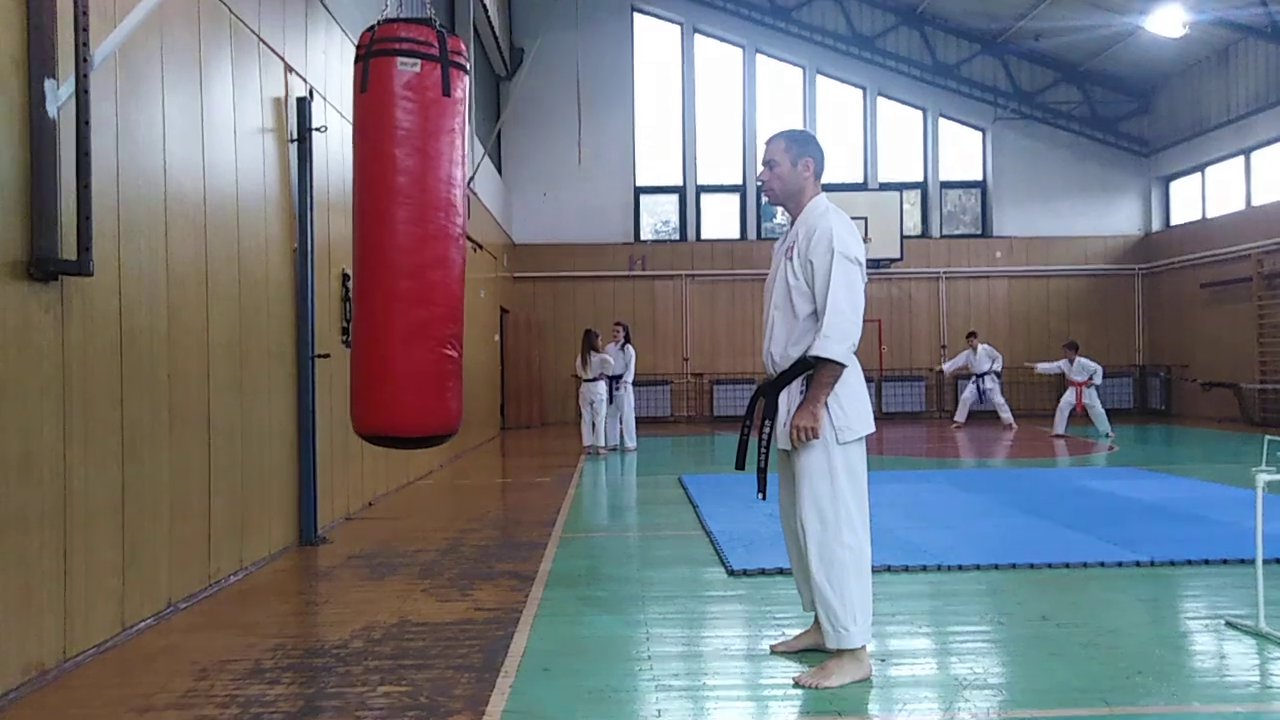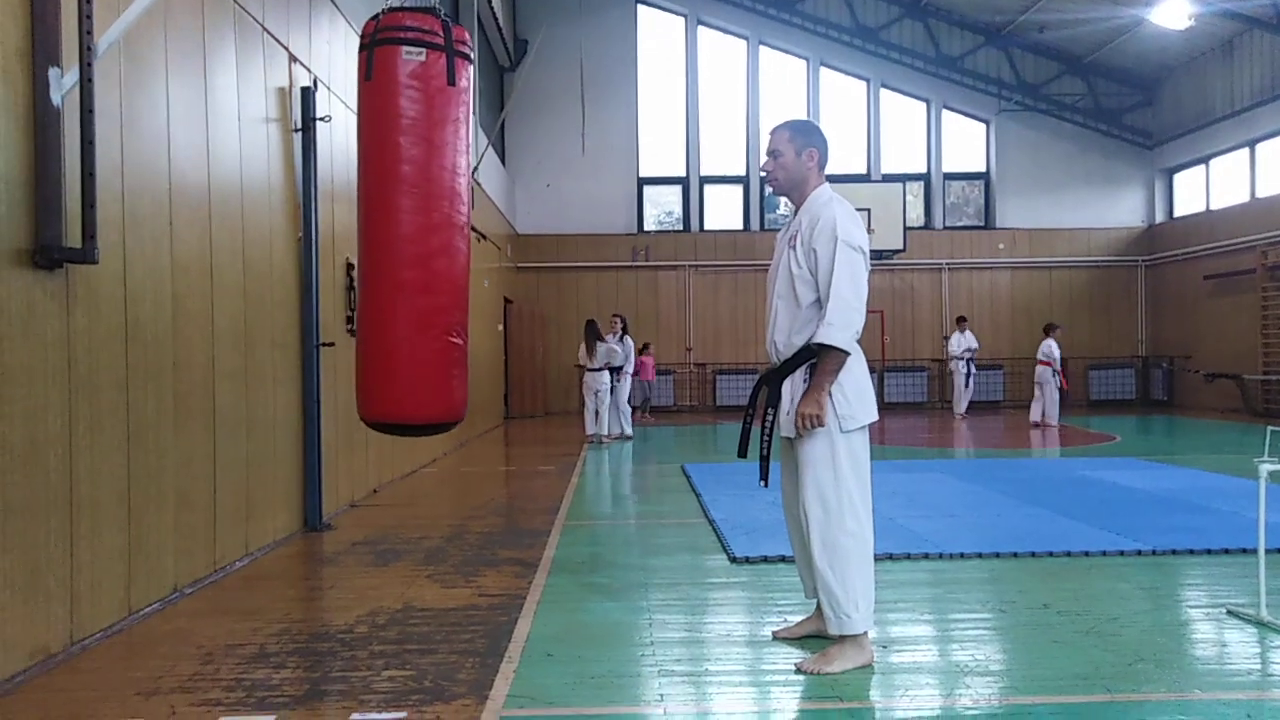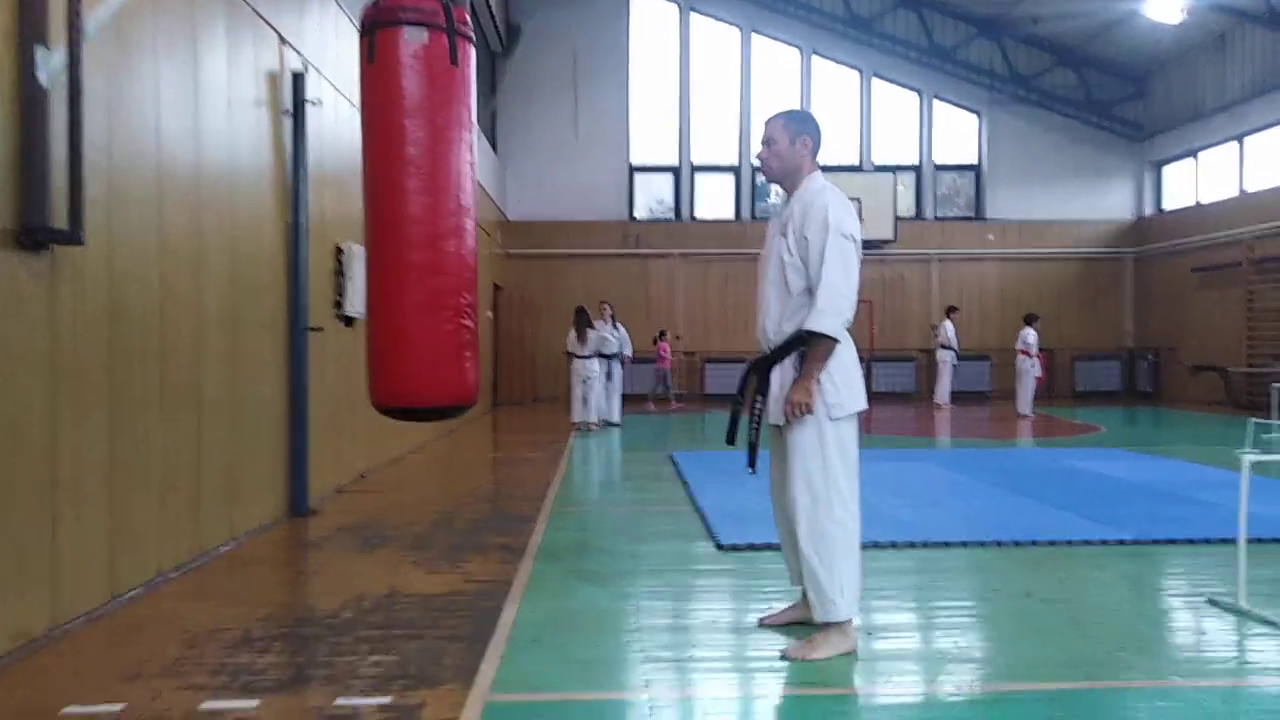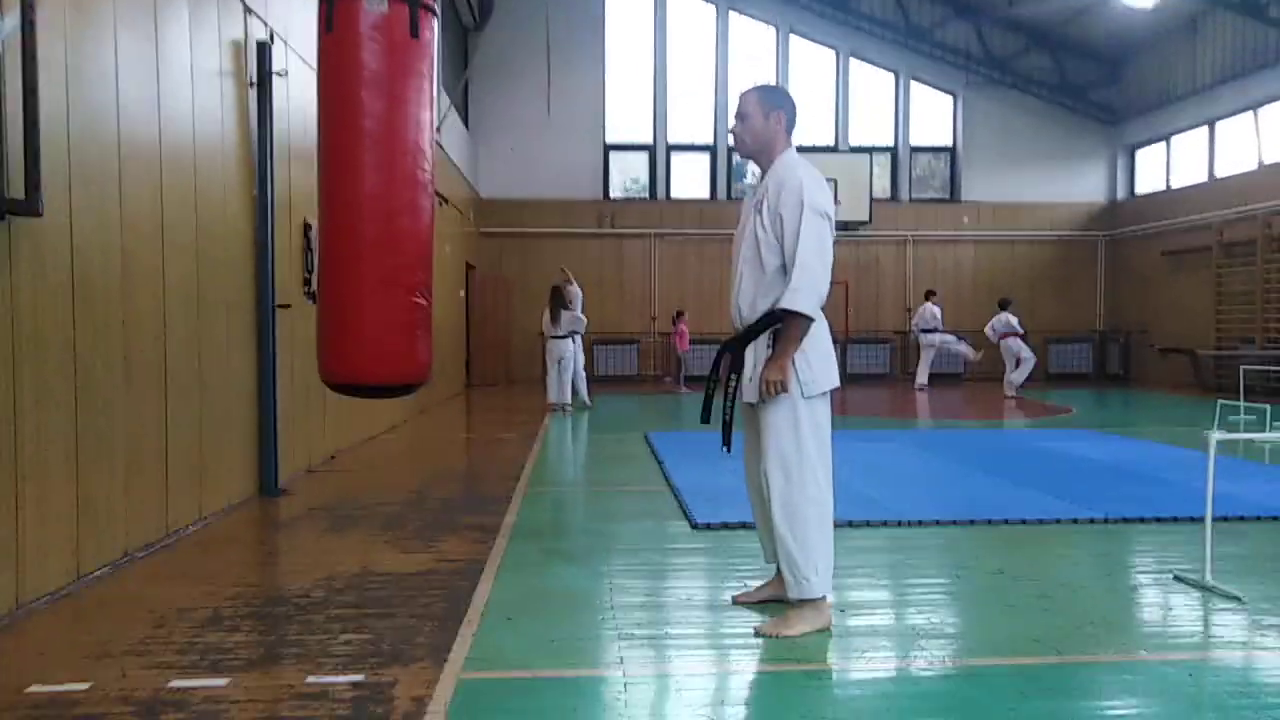
dt=0.7s
person 1, frame 1
left shoulder: (829, 229)
right shoulder: (794, 235)
left elbow: (840, 328)
left wrist: (812, 404)
right wrist: (778, 397)
left hip: (821, 401)
right hip: (796, 398)
left knee: (832, 523)
right knee: (802, 520)
left ankle: (852, 650)
right ankle: (825, 624)
person 1, frame 2
left shoulder: (833, 219)
right shoulder: (796, 225)
left elbow: (843, 316)
left wrist: (817, 391)
right wrist: (782, 385)
left hip: (824, 387)
right hip: (797, 385)
left knee: (834, 510)
right knee: (804, 507)
left ankle: (853, 636)
right ankle: (826, 610)
person 1, frame 3
left shoulder: (824, 206)
right shoulder: (789, 212)
left elbow: (833, 303)
left wrist: (807, 378)
left hip: (814, 376)
right hip: (787, 375)
left knee: (821, 500)
right knee: (793, 495)
left ankle: (838, 622)
right ankle: (812, 597)
person 1, frame 4
left shoulder: (799, 182)
right shoulder: (764, 189)
left elbow: (810, 279)
left wrist: (782, 356)
left hip: (789, 352)
right hip: (762, 352)
left knee: (795, 475)
right knee: (767, 473)
left ankle: (812, 598)
right ankle: (785, 576)
